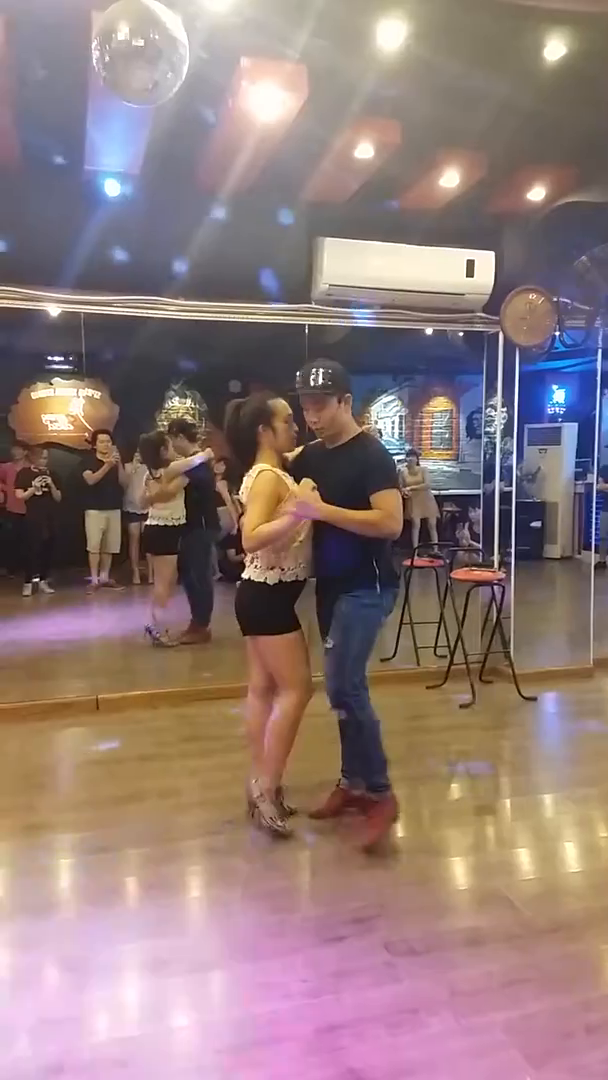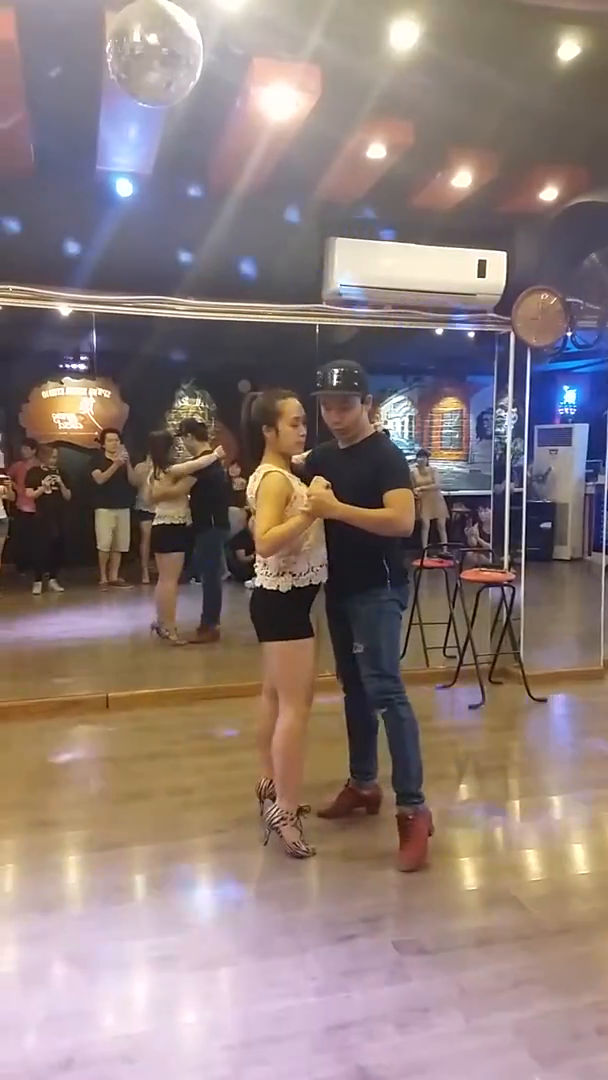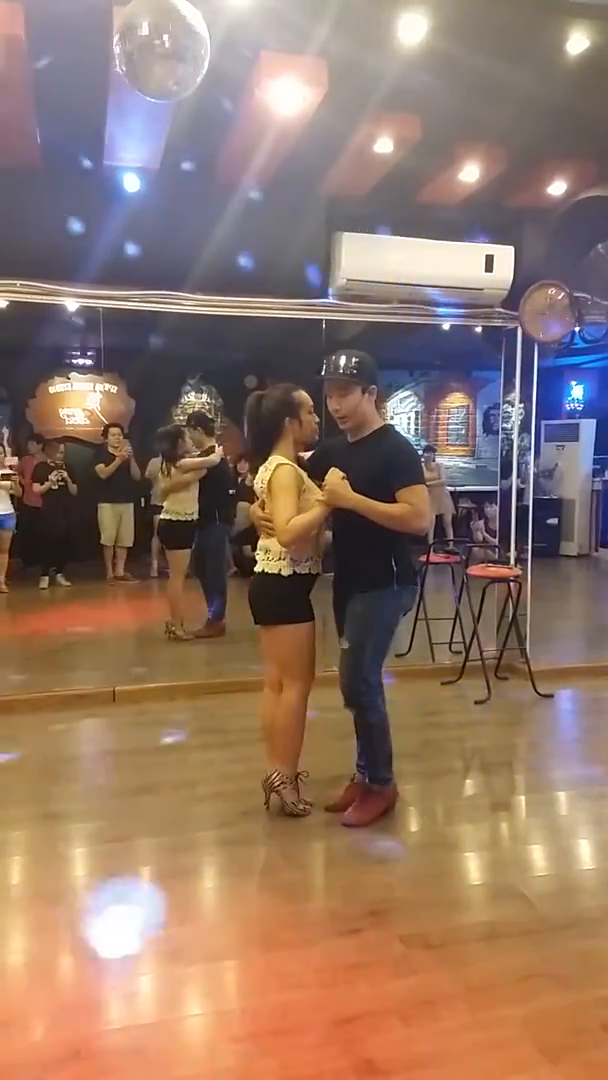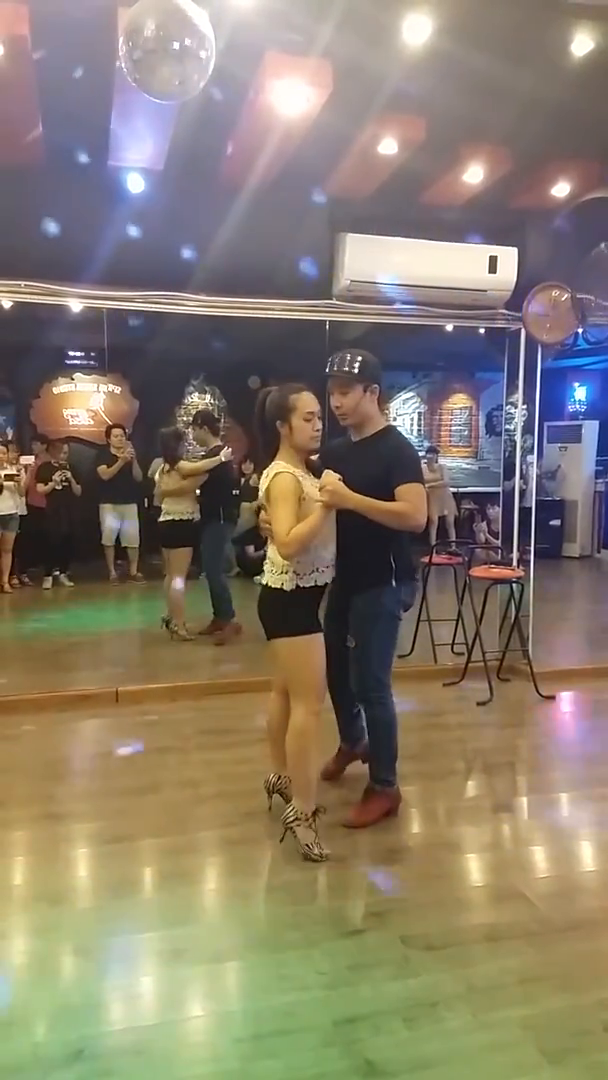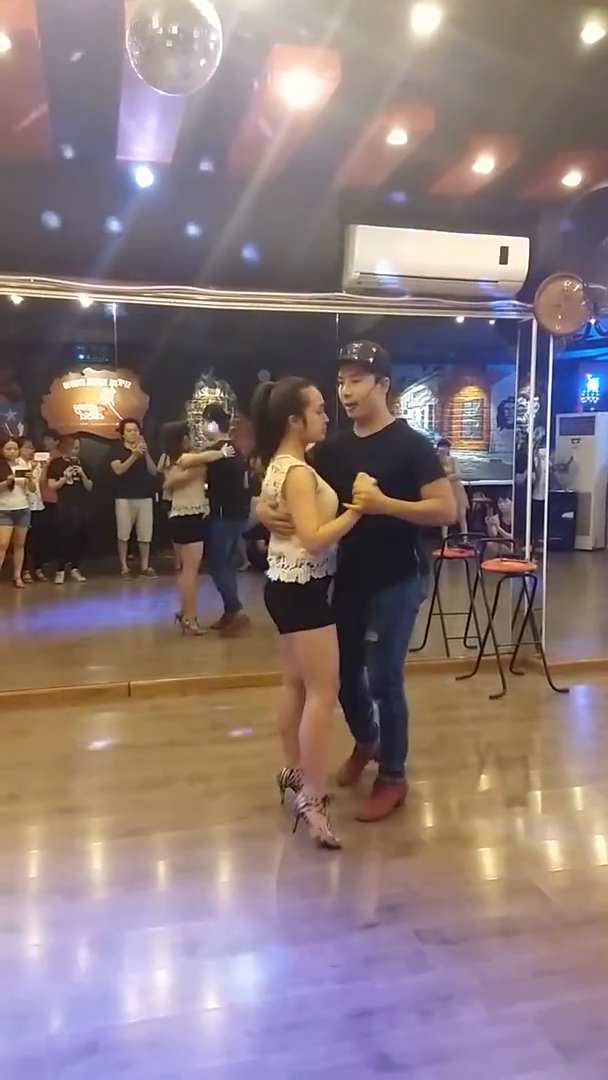
dt=0.5s
person 1, frame 1
left shoulder: (372, 456)
right shoulder: (310, 457)
left elbow: (391, 523)
left wrist: (323, 511)
left hip: (367, 587)
right hip: (330, 586)
left knee: (343, 686)
right knee: (347, 687)
left ankle: (379, 794)
right ankle: (353, 782)
person 1, frame 2
left shoulder: (385, 456)
right shoulder: (322, 457)
left elbow: (403, 522)
left wrist: (336, 508)
left hip: (378, 588)
right hip: (340, 586)
left knee: (384, 690)
right knee: (354, 685)
left ankle: (413, 809)
right ankle: (363, 782)
person 1, frame 3
left shoulder: (396, 450)
right shoulder: (331, 452)
left elbow: (419, 519)
left wrist: (352, 499)
right wrist: (260, 509)
left hip: (384, 585)
right hip: (348, 581)
left knee: (357, 683)
right knee: (361, 682)
left ankle: (382, 785)
right ankle: (365, 775)
person 1, frame 4
left shoulder: (396, 450)
right shoulder: (335, 451)
left elbow: (416, 517)
left wrist: (352, 499)
left hip: (384, 583)
right hip: (345, 578)
left knee: (371, 682)
right knee: (334, 666)
left ankle: (384, 787)
right ankle: (352, 741)
person 1, frame 5
left shoulder: (410, 445)
right shoulder: (334, 447)
left elbow: (446, 510)
left wrist: (386, 504)
right wrist: (269, 511)
left hip: (396, 580)
right hip: (349, 576)
left knee: (384, 677)
right knee: (344, 668)
left ankle: (393, 778)
right ankle: (366, 742)
person 2, frame 1
left shoulder: (270, 473)
right shoulder: (267, 478)
right elbow: (252, 538)
right wrist: (299, 513)
left hip: (261, 593)
right hip: (268, 596)
left knee: (262, 689)
right knee: (295, 690)
left ankle: (261, 785)
right ankle: (266, 789)
person 2, frame 2
left shoulder: (282, 473)
right shoulder: (273, 479)
right elbow: (264, 543)
right wrist: (308, 513)
left hip: (280, 596)
right hip: (283, 599)
left knee: (275, 694)
right knee: (295, 703)
left ankle: (270, 783)
right ankle: (284, 811)
person 2, frame 3
left shoulder: (279, 466)
right shoulder: (285, 471)
right elbow: (287, 533)
right wrist: (328, 502)
left hip: (272, 583)
right hip: (284, 585)
left knee: (275, 683)
right knee: (297, 683)
left ankle: (276, 773)
right ankle: (284, 776)
person 2, frame 4
left shoulder: (302, 470)
right shoulder: (283, 478)
right elbow: (287, 545)
right wrist: (327, 506)
left hip: (296, 595)
right hip: (290, 598)
left knee: (285, 691)
right knee: (308, 702)
left ankle: (279, 776)
right ankle: (301, 811)
person 2, frame 5
left shoulder: (280, 465)
right shoulder: (298, 473)
right elbow: (314, 540)
right wrist: (357, 510)
left hip: (286, 584)
right hip: (302, 589)
left knee: (295, 684)
right knee: (322, 691)
left ankle: (292, 769)
right ankle: (312, 799)
